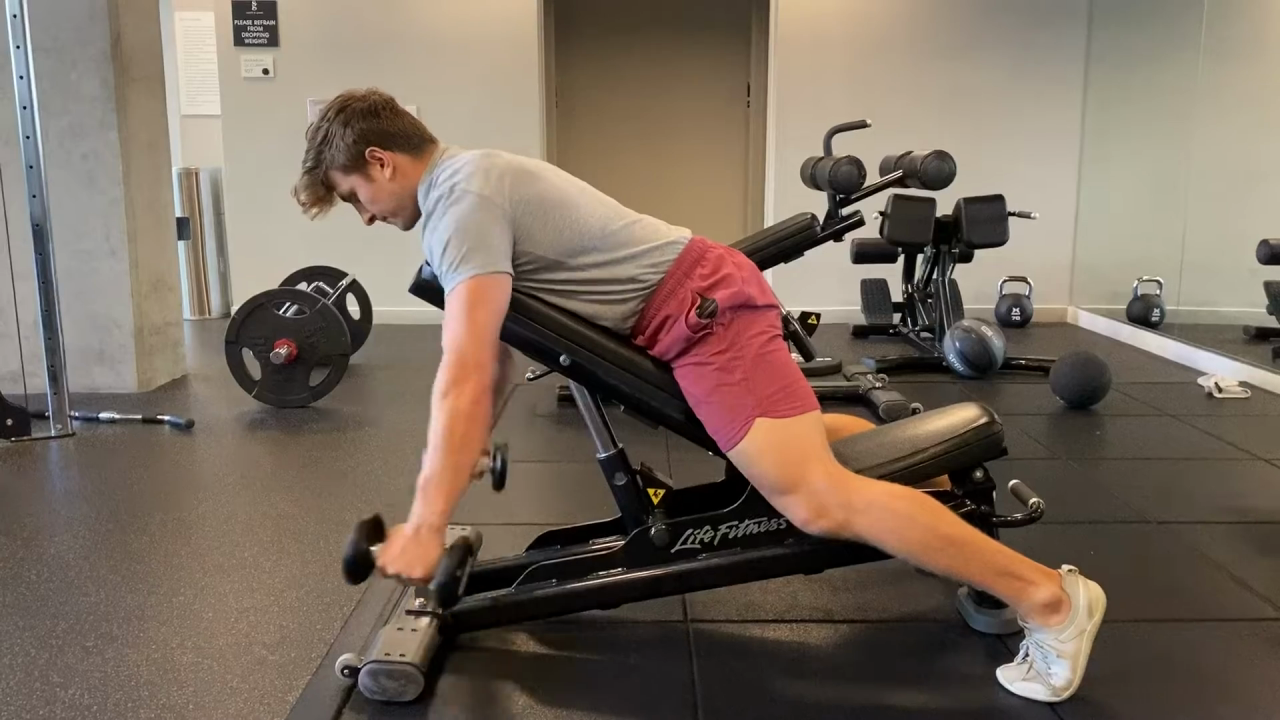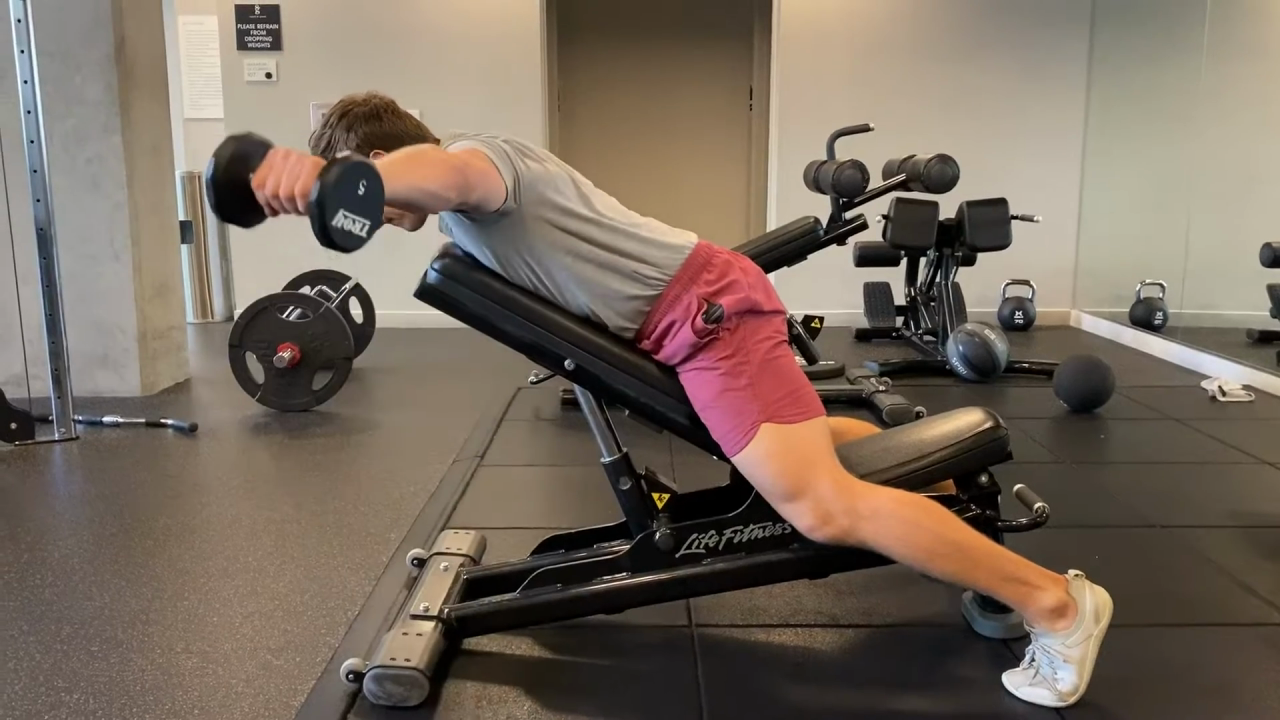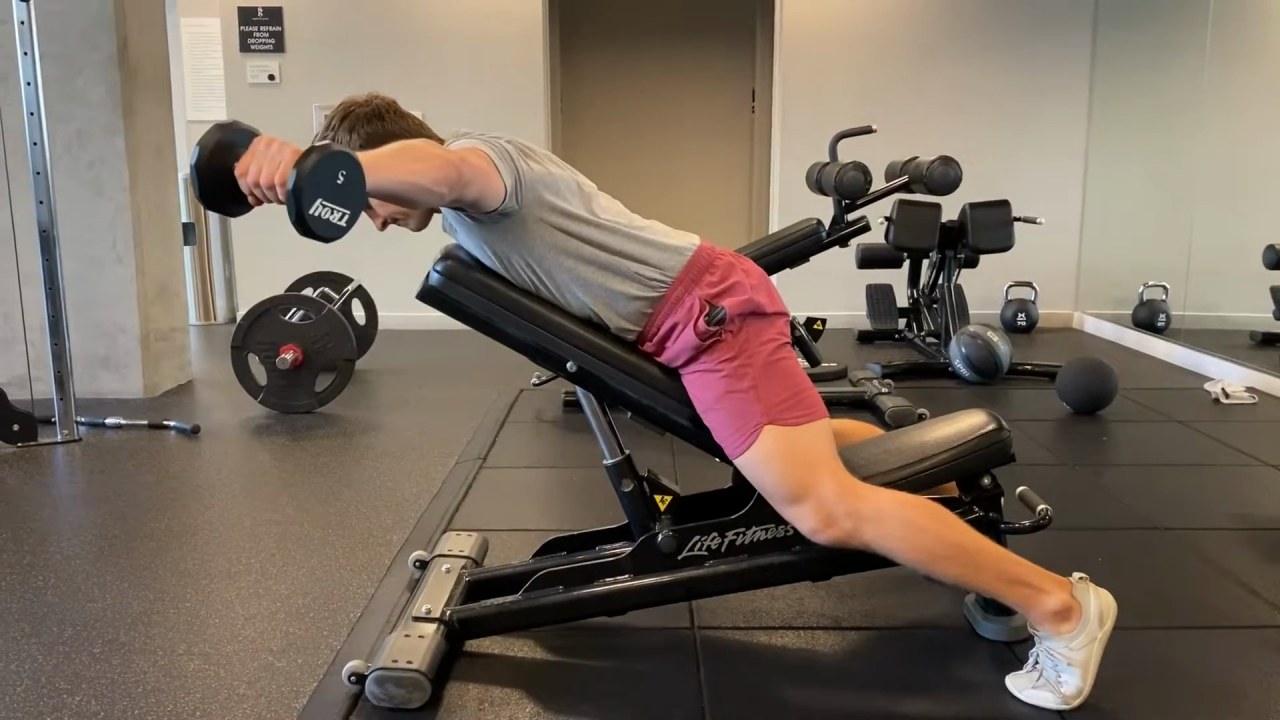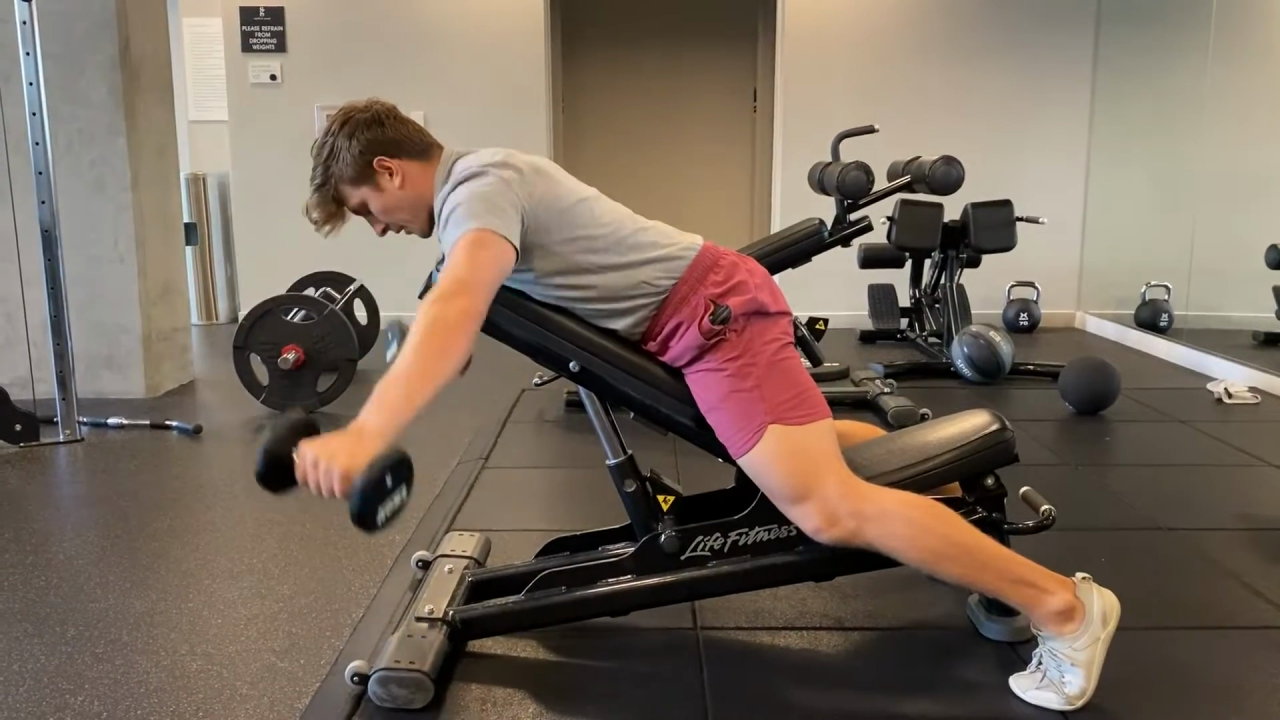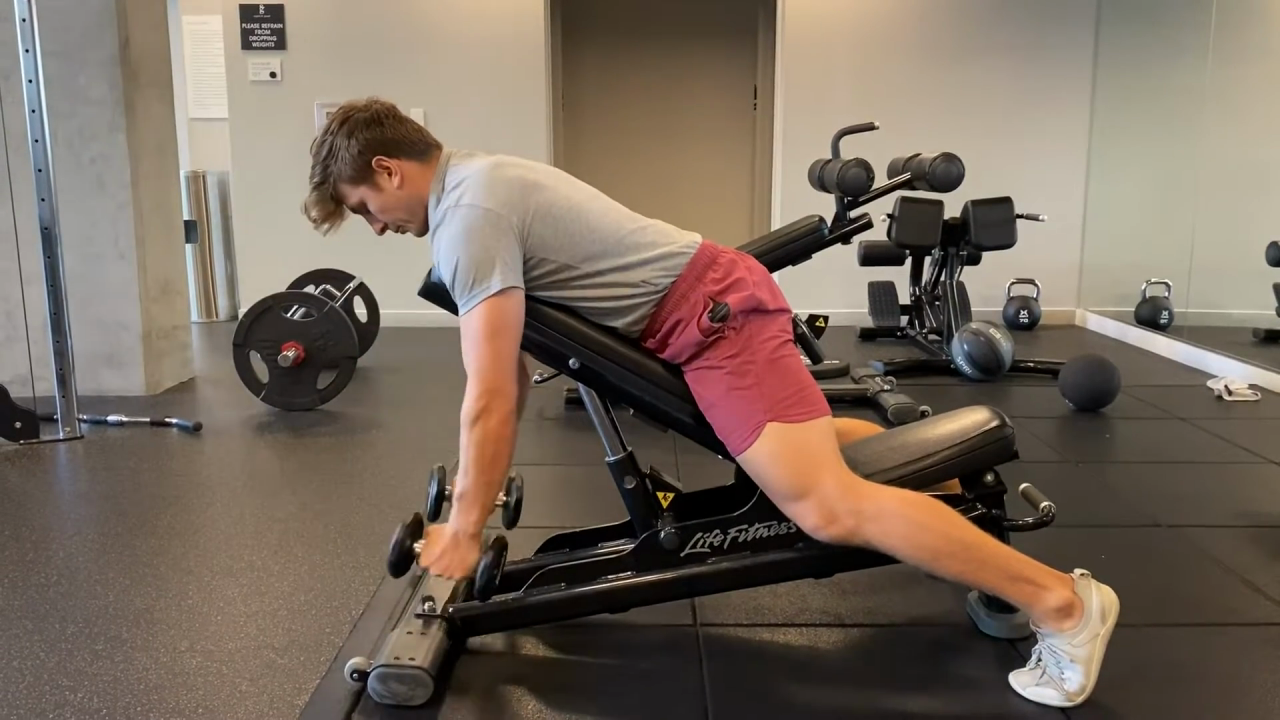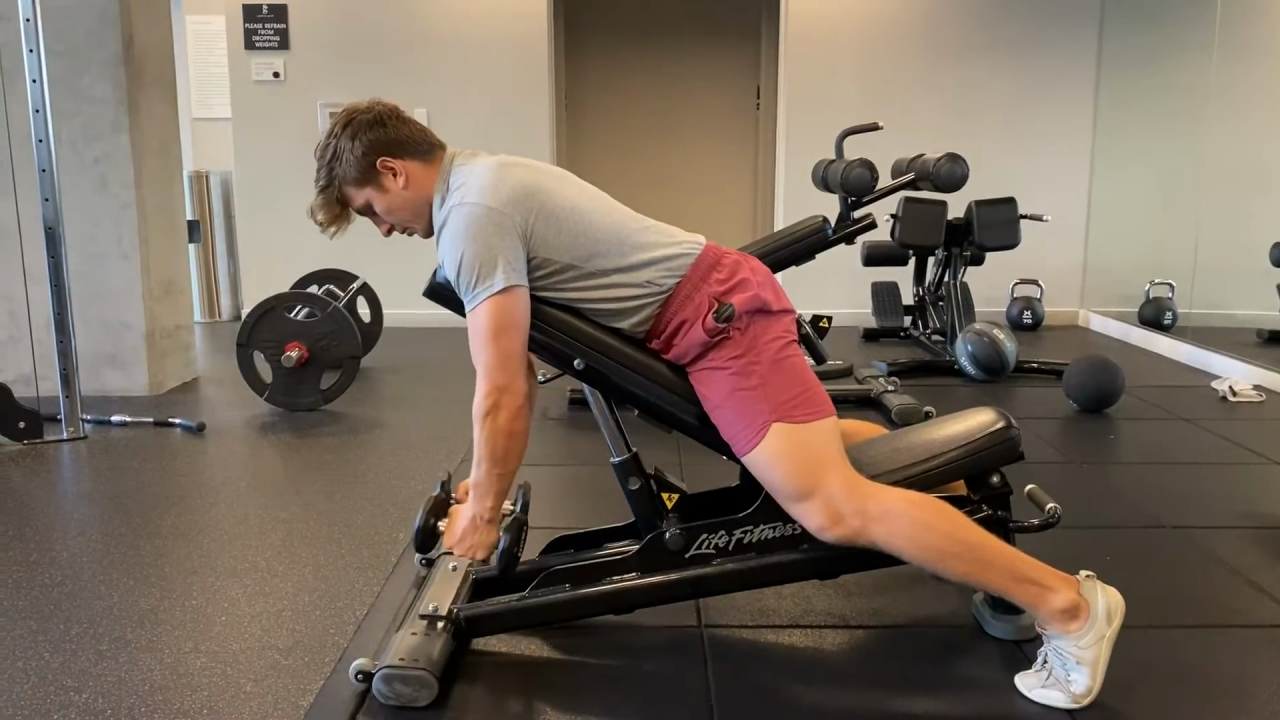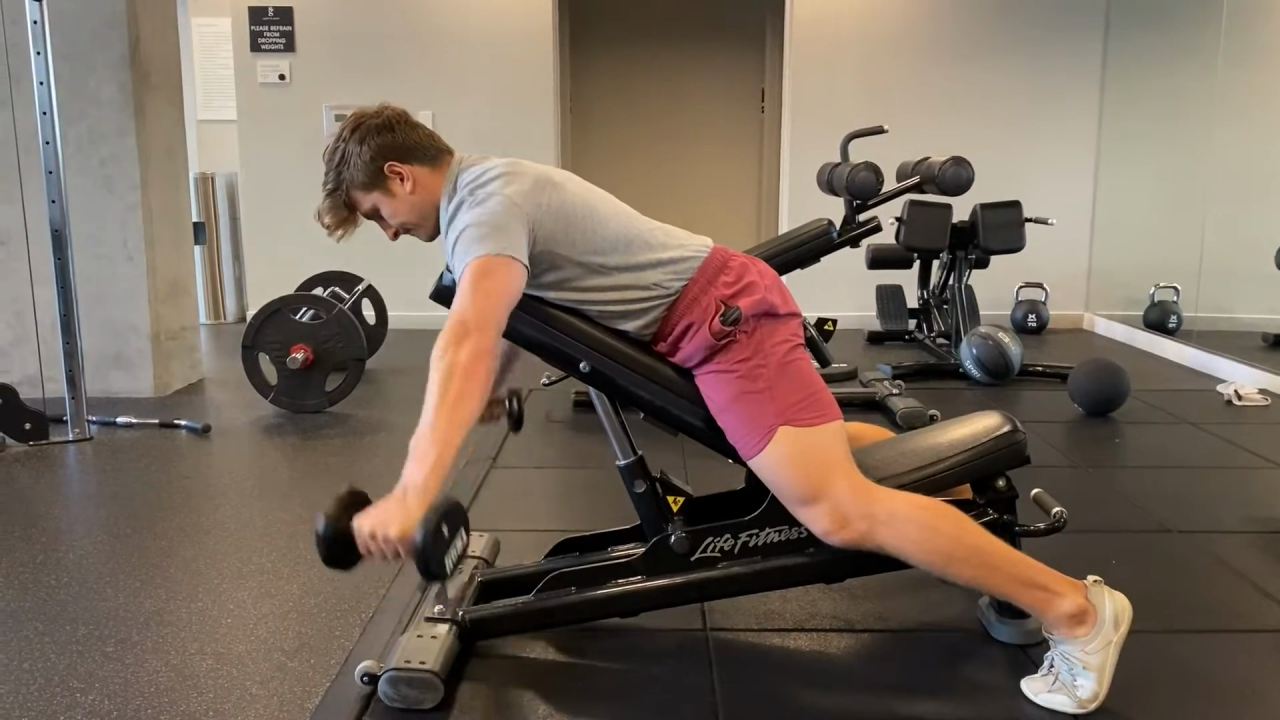
dt=0.7s
person 1, frame 1
left shoulder: (459, 201)
right shoulder: (471, 175)
left elbow: (463, 371)
right elbow: (489, 349)
left wrist: (425, 524)
right wrist: (479, 443)
left hip: (700, 308)
right hip: (697, 294)
left knee: (816, 503)
right knee: (796, 437)
left ankle: (1049, 599)
person 1, frame 2
left shoulder: (469, 154)
right shoulder: (468, 173)
left elbow: (434, 174)
left wrist: (326, 179)
left hip: (704, 309)
right hip: (695, 305)
left knee: (821, 507)
right knee: (804, 438)
left ankle: (1054, 601)
person 1, frame 3
left shoulder: (474, 156)
right shoulder: (476, 171)
left elbow: (433, 168)
left hip: (707, 313)
right hip: (696, 310)
left knee: (824, 511)
right knee: (805, 443)
left ankle: (1059, 605)
person 1, frame 4
left shoulder: (475, 191)
right shoulder: (478, 177)
left elbow: (455, 306)
right elbow: (469, 297)
left wrist: (362, 438)
right wrist: (436, 349)
left hip: (712, 312)
right hip: (706, 304)
left knee: (827, 508)
right knee: (813, 443)
left ankle: (1062, 604)
person 1, frame 5
left shoulder: (467, 219)
right shoulder: (478, 179)
left elbow: (491, 398)
right elbow: (511, 365)
left wrist: (466, 529)
right wrist: (482, 474)
left hip: (712, 313)
right hip: (711, 297)
left knee: (827, 507)
right knee: (807, 440)
left ankle: (1062, 601)
person 1, frame 6
left shoulder: (472, 217)
right shoulder: (484, 179)
left elbow: (502, 392)
right elbow: (518, 366)
left wrist: (484, 512)
right wrist: (489, 475)
left hip: (715, 315)
right hip: (713, 297)
left knee: (832, 508)
right knee: (813, 438)
left ankle: (1067, 603)
person 1, frame 7
left shoulder: (483, 205)
right shoulder: (489, 184)
left elbow: (467, 340)
right elbow: (498, 329)
left wrist: (410, 496)
right wrist: (492, 388)
left hip: (723, 316)
right hip: (718, 302)
left knee: (840, 513)
right knee: (815, 442)
left ankle: (1075, 609)
